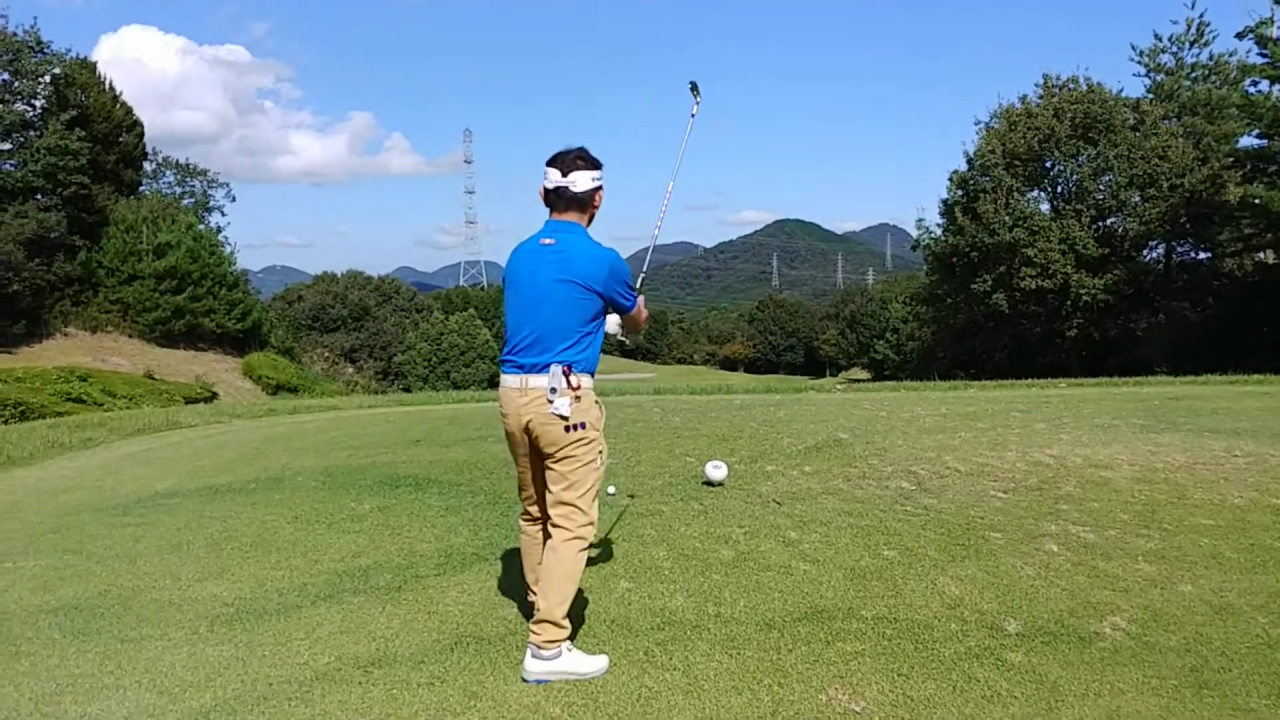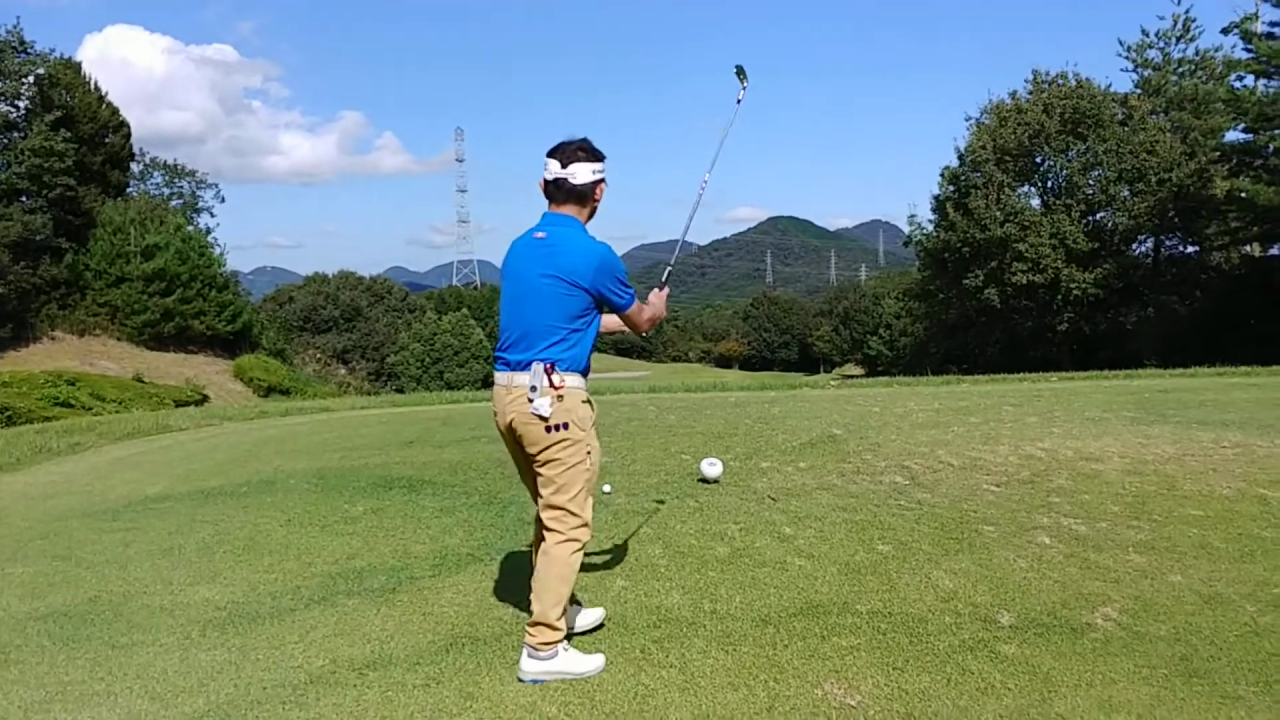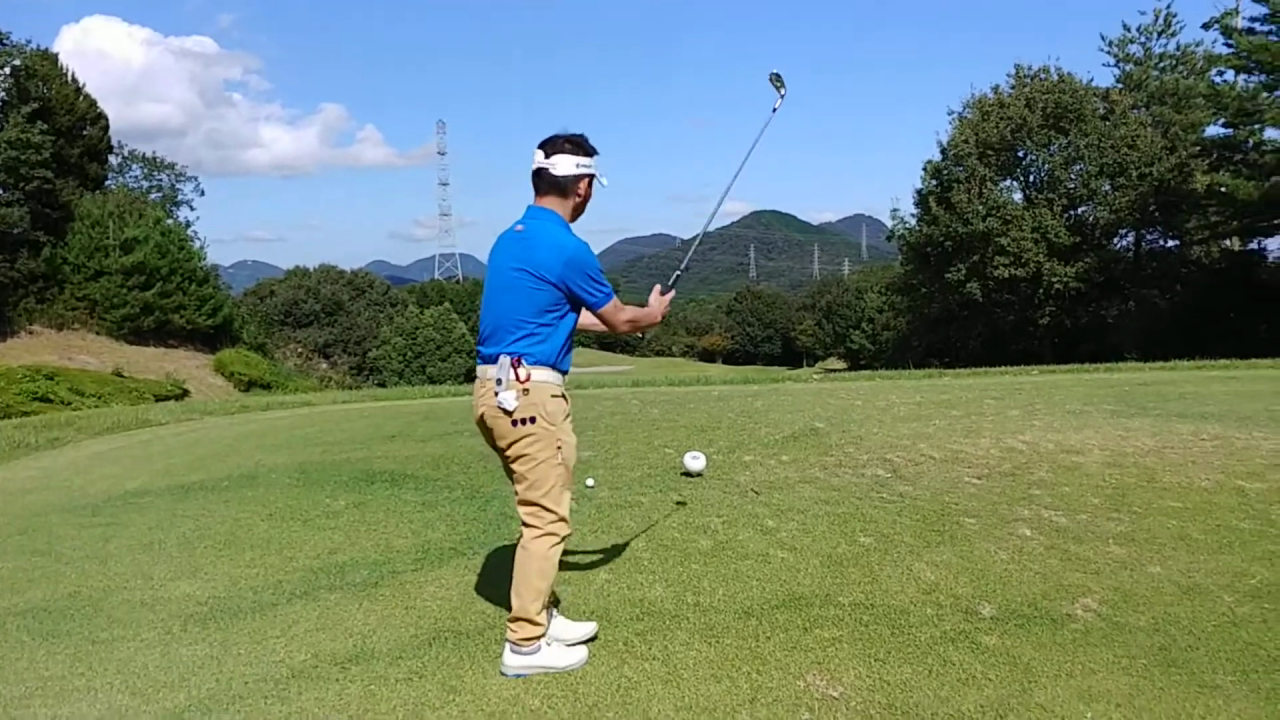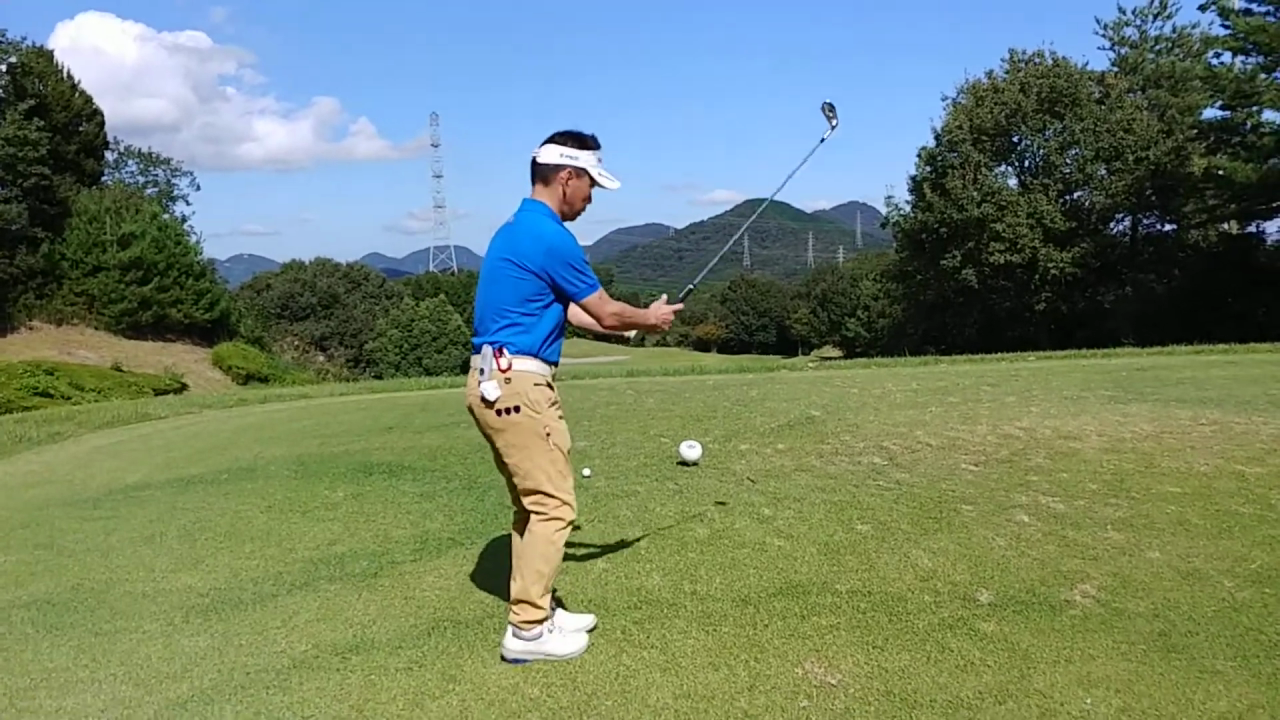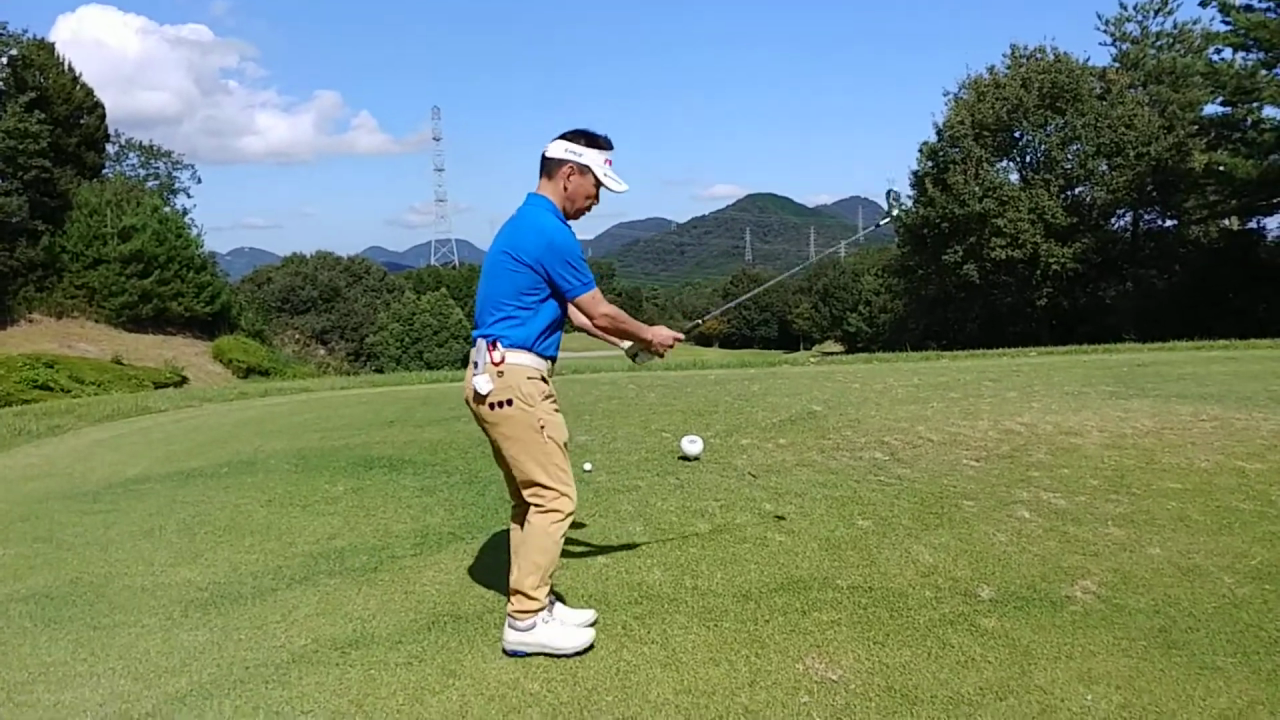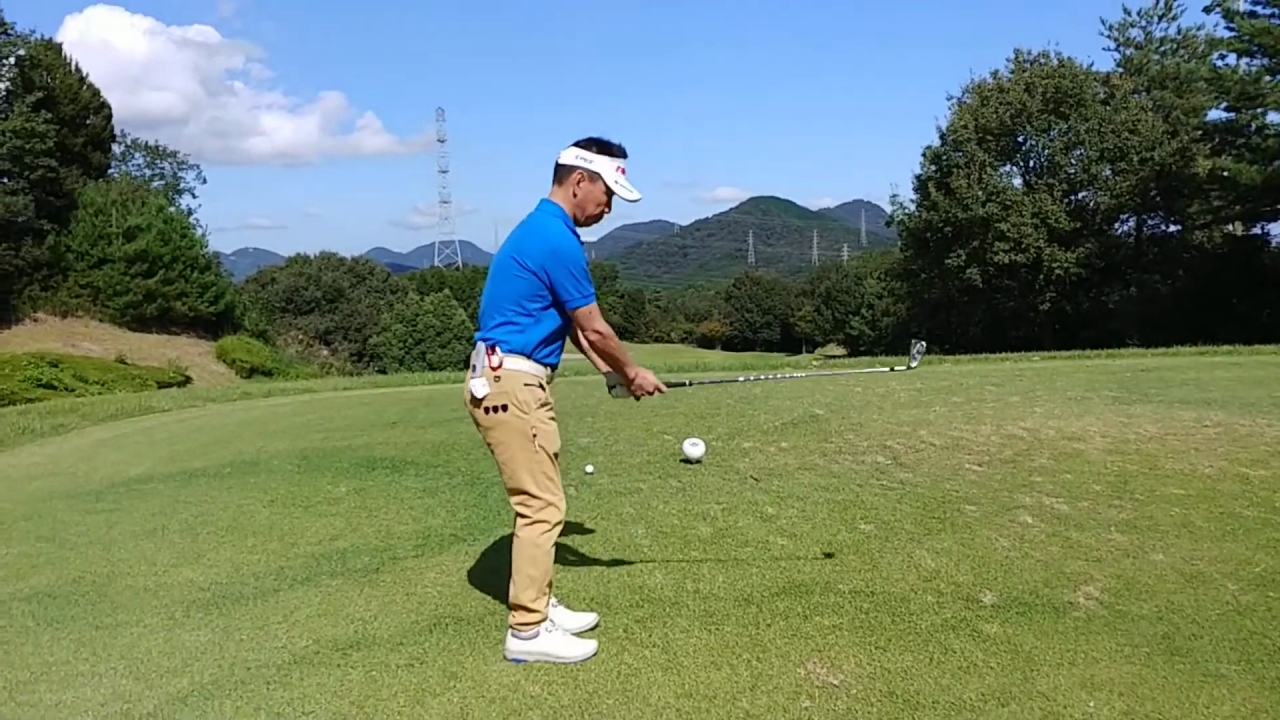
dt=0.2s
person 1, frame 1
left shoulder: (519, 257)
right shoulder: (603, 261)
right elbow: (637, 322)
right wrist: (621, 314)
left hip: (514, 395)
right hip: (567, 400)
left knee: (535, 512)
right knee: (572, 523)
left ankle: (543, 603)
right ankle: (546, 647)
person 1, frame 2
left shoulder: (518, 249)
right shoulder: (594, 256)
right elbow: (642, 322)
left wrist: (616, 320)
right wrist: (655, 307)
left hip: (509, 394)
right hip: (556, 398)
left knee: (548, 514)
right knee: (567, 524)
left ankle: (555, 610)
right ankle: (543, 649)
person 1, frame 3
left shoulder: (508, 240)
right shoulder: (566, 250)
right elbow: (620, 320)
left wrist: (630, 317)
right wrist: (652, 313)
left hip: (494, 390)
right hip: (531, 393)
left knee: (537, 512)
right knee: (546, 519)
left ankle: (537, 617)
right ankle: (525, 644)
person 1, frame 4
left shoulder: (513, 230)
right shoulder: (550, 238)
right elbow: (606, 313)
left wrist: (632, 324)
right wrist: (652, 318)
left hip: (494, 381)
right hip: (519, 384)
left knee: (532, 505)
right knee: (552, 507)
left ankle: (537, 610)
right ankle: (527, 629)
person 1, frame 5
left shoulder: (526, 223)
right shoulder: (549, 233)
left elbow: (565, 309)
right elbow: (599, 312)
left wrist: (625, 341)
right wrist: (648, 335)
left hip: (497, 376)
right hip: (515, 378)
left knee: (530, 500)
right knee: (552, 497)
left ankle: (535, 604)
right ankle: (524, 619)
person 1, frame 6
left shoulder: (539, 229)
right shoulder: (557, 240)
left elbow: (572, 324)
right elbow: (594, 328)
left wrist: (608, 370)
right wrist: (632, 373)
left hip: (504, 381)
right hip: (513, 384)
left knee: (532, 503)
right knee: (541, 506)
left ankle: (538, 606)
right ankle: (528, 631)
